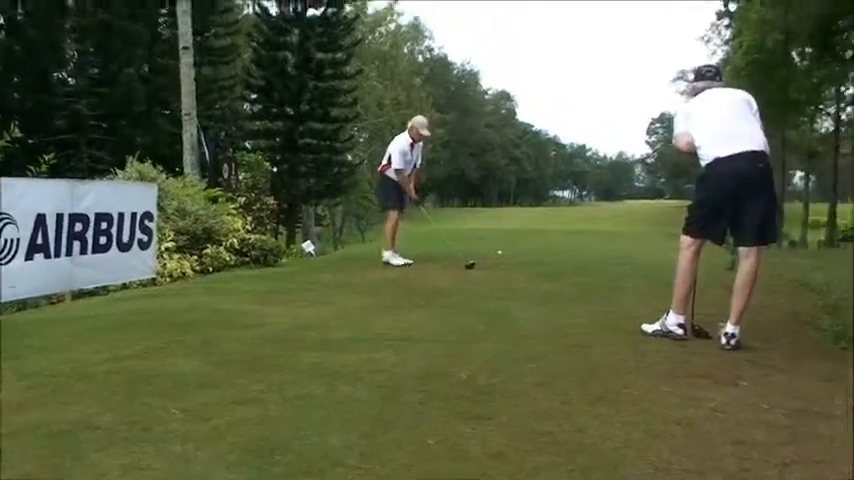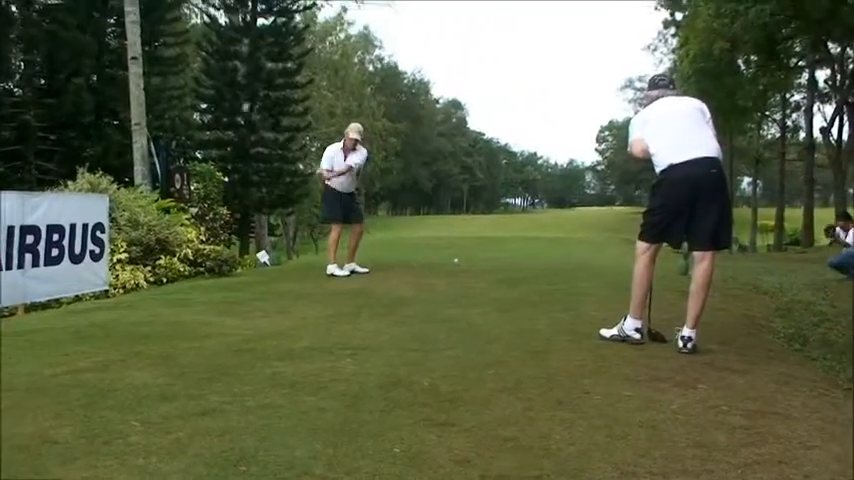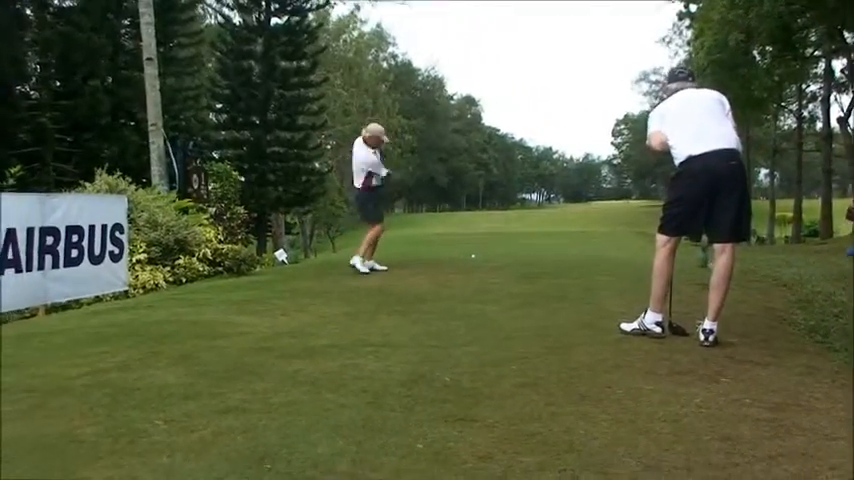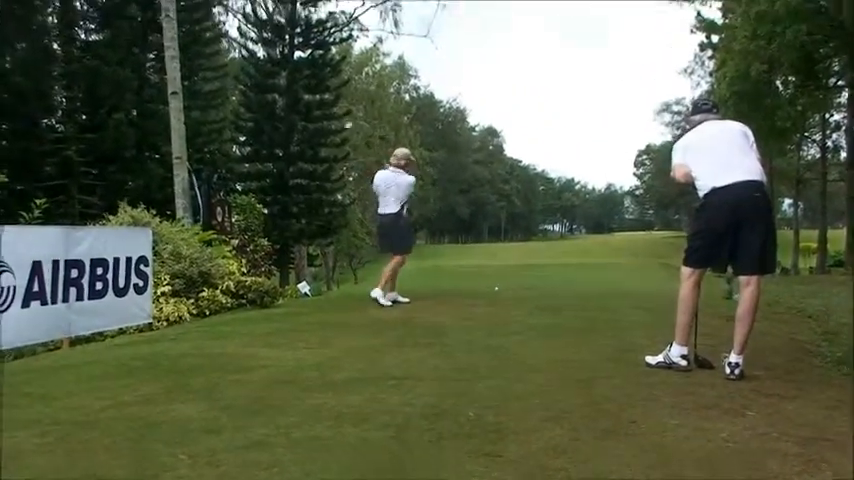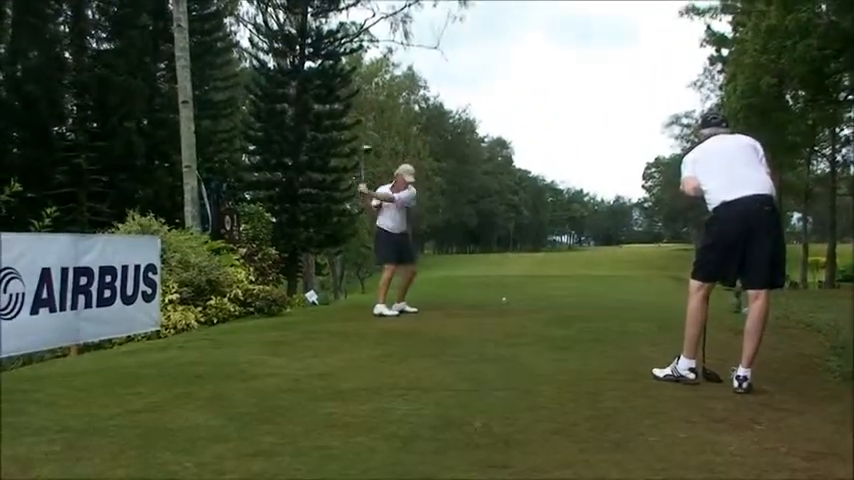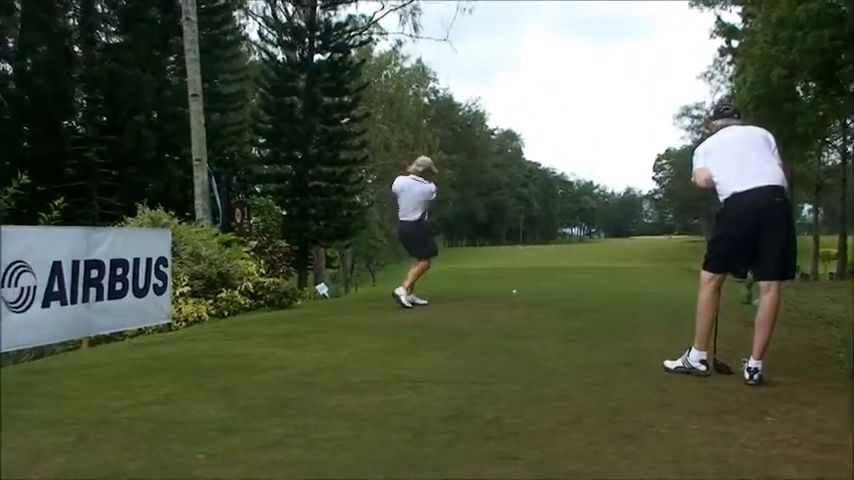
dt=0.7s
person 1, frame 1
left shoulder: (688, 107)
right shoulder: (743, 96)
left elbow: (684, 144)
right elbow: (760, 133)
left hip: (720, 169)
right hip: (757, 164)
left knee: (690, 243)
right knee: (750, 250)
left ankle: (675, 321)
right ankle: (731, 330)
person 1, frame 2
left shoulder: (642, 115)
right shoulder: (696, 104)
left elbow: (639, 150)
right elbow: (714, 141)
left hip: (675, 174)
right hip: (711, 170)
left knee: (646, 247)
right knee: (705, 254)
left ankle: (633, 326)
right ankle: (688, 335)
person 1, frame 3
left shoulder: (661, 109)
right shoulder: (716, 96)
left elbow: (657, 143)
right elbow: (734, 133)
left hip: (694, 166)
right hip: (730, 162)
left knee: (665, 240)
right knee: (725, 247)
left ankle: (653, 319)
right ankle: (709, 327)
person 1, frame 4
left shoulder: (684, 141)
right shoulder: (739, 127)
left elbow: (681, 175)
right elbow: (759, 164)
left hip: (717, 199)
right hip: (755, 194)
left knee: (690, 273)
right knee: (750, 279)
left ankle: (679, 353)
right ankle: (735, 361)
person 1, frame 5
left shoulder: (694, 155)
right shoulder: (749, 142)
left elbow: (691, 189)
right elbow: (768, 179)
left hip: (727, 213)
right hip: (764, 208)
left knee: (699, 287)
right knee: (759, 293)
left ankle: (686, 366)
right ankle: (743, 374)
person 1, frame 6
left shoulder: (706, 145)
right shoulder: (762, 133)
left elbow: (703, 180)
right elbow: (780, 171)
left hip: (738, 204)
right hip: (775, 199)
left knee: (710, 278)
right knee: (771, 285)
left ankle: (697, 357)
right ankle: (754, 366)
person 2, frame 1
left shoulder: (419, 144)
right shoulder: (399, 144)
left elbow: (416, 167)
right elbow: (398, 172)
left wrist: (411, 188)
right wrist: (409, 192)
left hip: (400, 183)
right hip: (388, 181)
left knee: (396, 218)
right knee: (393, 215)
left ankle: (392, 254)
right ankle: (387, 252)
person 2, frame 2
left shoulder: (362, 152)
right shoulder: (332, 149)
left elbow: (350, 167)
right elbow: (325, 171)
left wrist: (332, 175)
right wrist: (324, 174)
left hip: (349, 194)
right hip: (332, 193)
left knee: (358, 228)
right knee: (336, 228)
left ankle: (350, 264)
right ankle: (332, 266)
person 2, frame 3
left shoulder: (359, 142)
right shoulder: (369, 158)
right elbow: (384, 175)
right wrist: (390, 173)
left hip: (365, 192)
right hip: (368, 193)
left knee: (375, 226)
right knee: (377, 227)
left ankle: (368, 261)
right ankle: (358, 258)
person 2, frame 4
left shoulder: (380, 175)
right shoulder: (409, 181)
left hip: (383, 219)
right hip: (397, 221)
left knee: (395, 257)
right knee: (399, 258)
left ankle: (391, 293)
right ankle: (378, 290)
person 2, frame 5
left shoulder: (411, 192)
right shoulder: (383, 190)
left elbow: (391, 199)
right elbow: (374, 209)
left wrist: (369, 193)
right wrist: (368, 192)
left hip: (402, 236)
right hip: (384, 235)
left knee: (411, 270)
right knee: (389, 269)
left ankle: (399, 303)
right ankle: (380, 305)
person 2, frame 6
left shoulder: (401, 181)
right shoulder: (429, 188)
left elbow: (395, 189)
left wrist: (410, 172)
left hip: (404, 226)
right hip: (417, 227)
left knee: (418, 261)
right knee: (424, 262)
left ankle: (409, 295)
right ankle: (403, 289)
